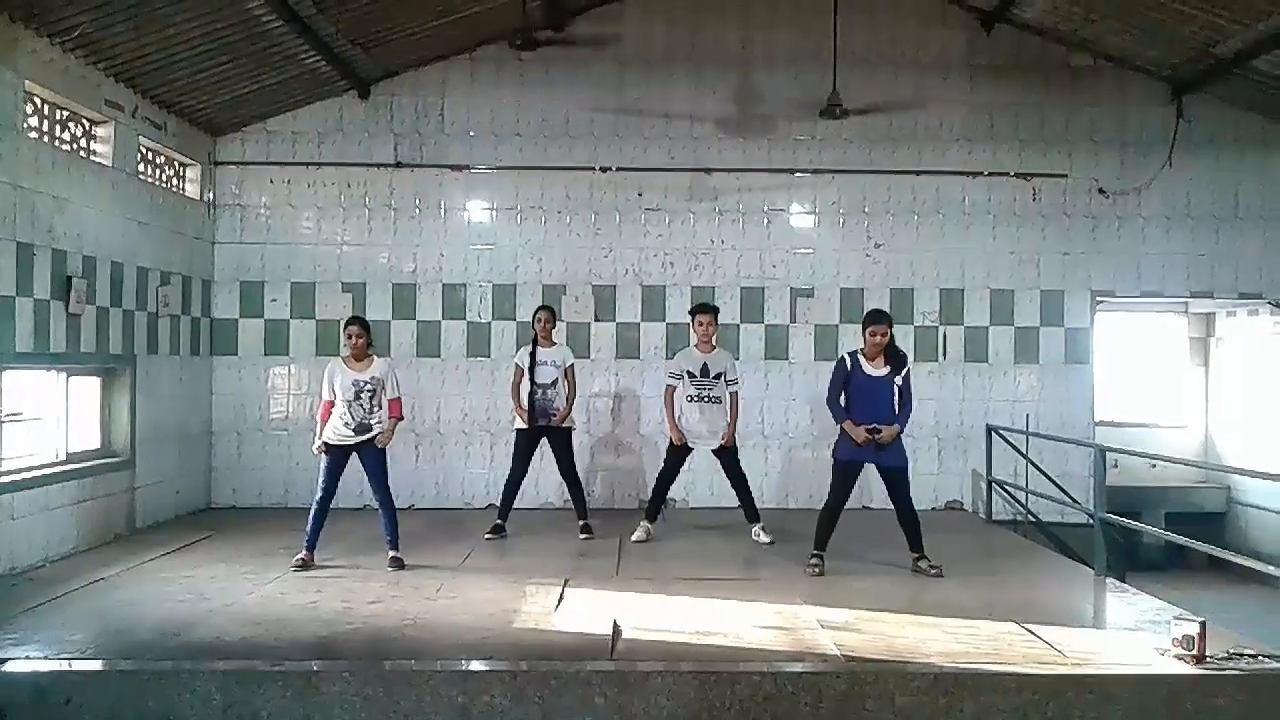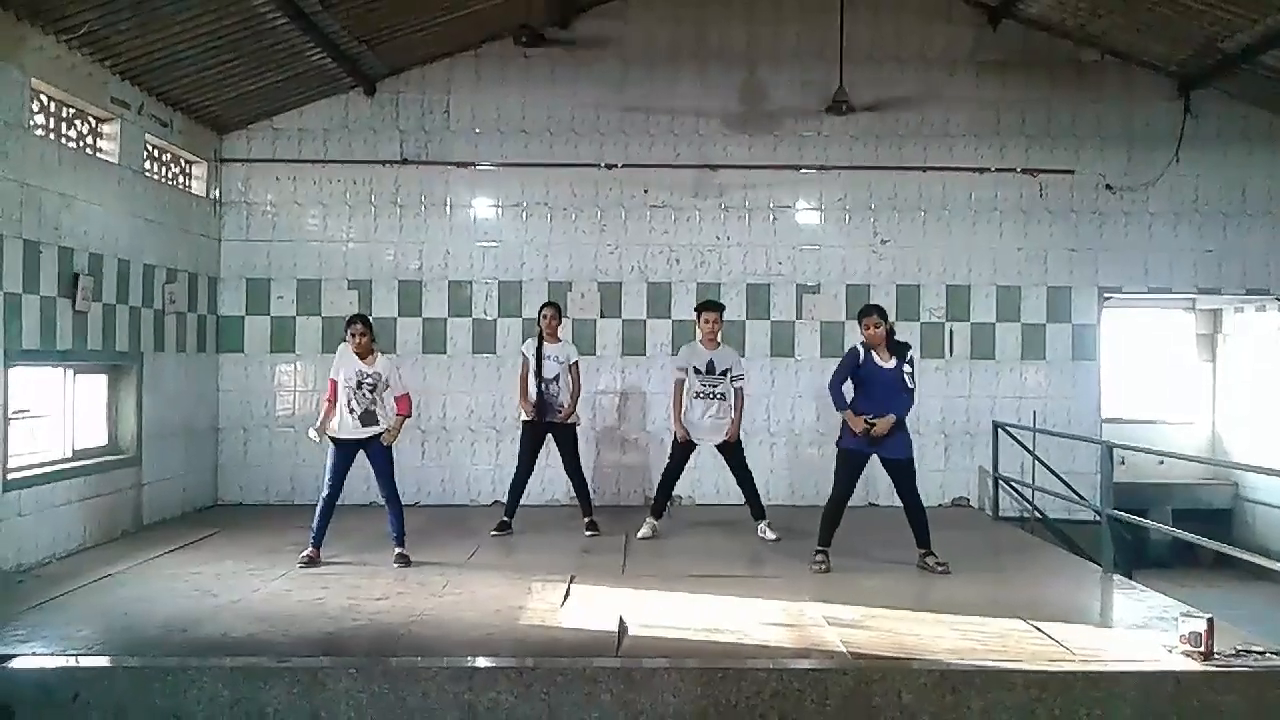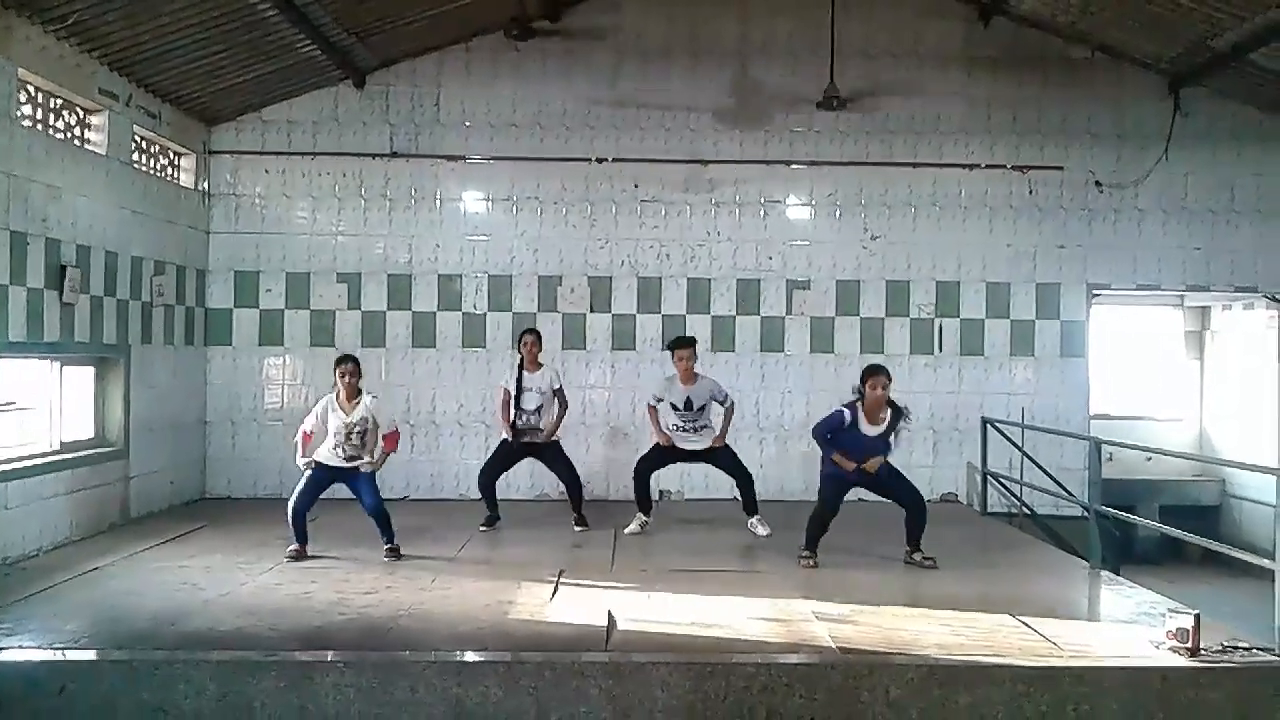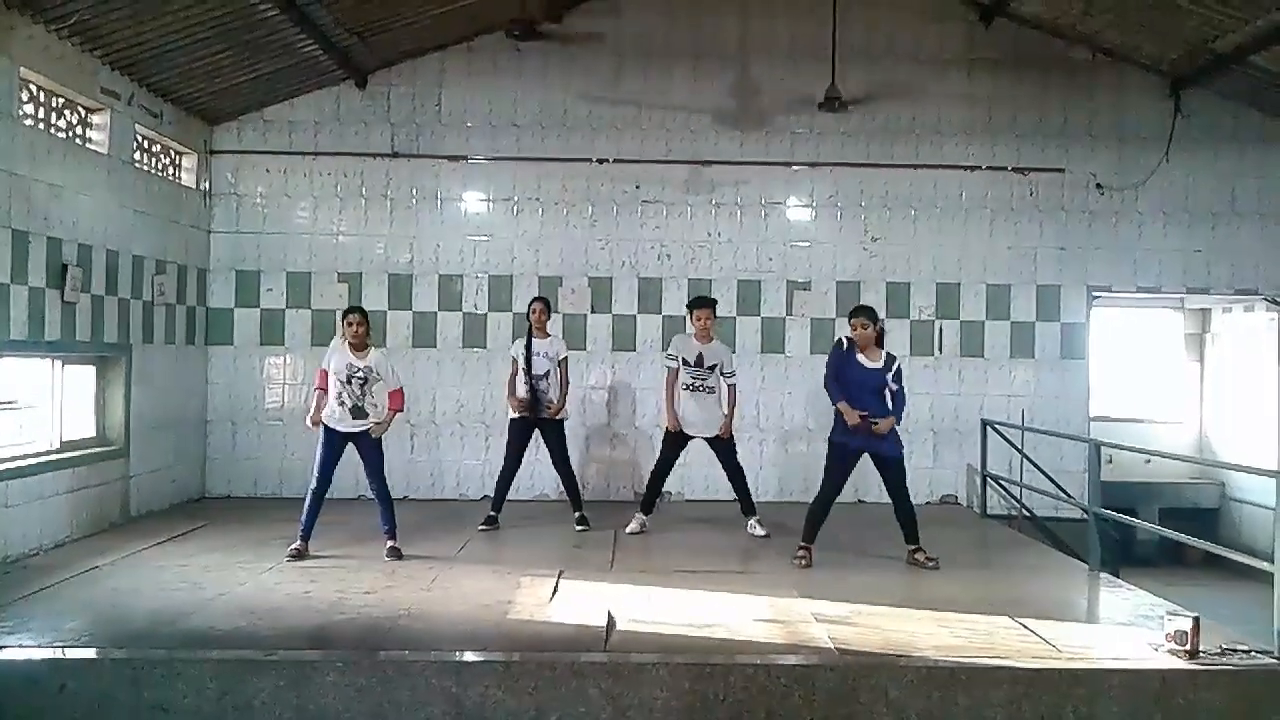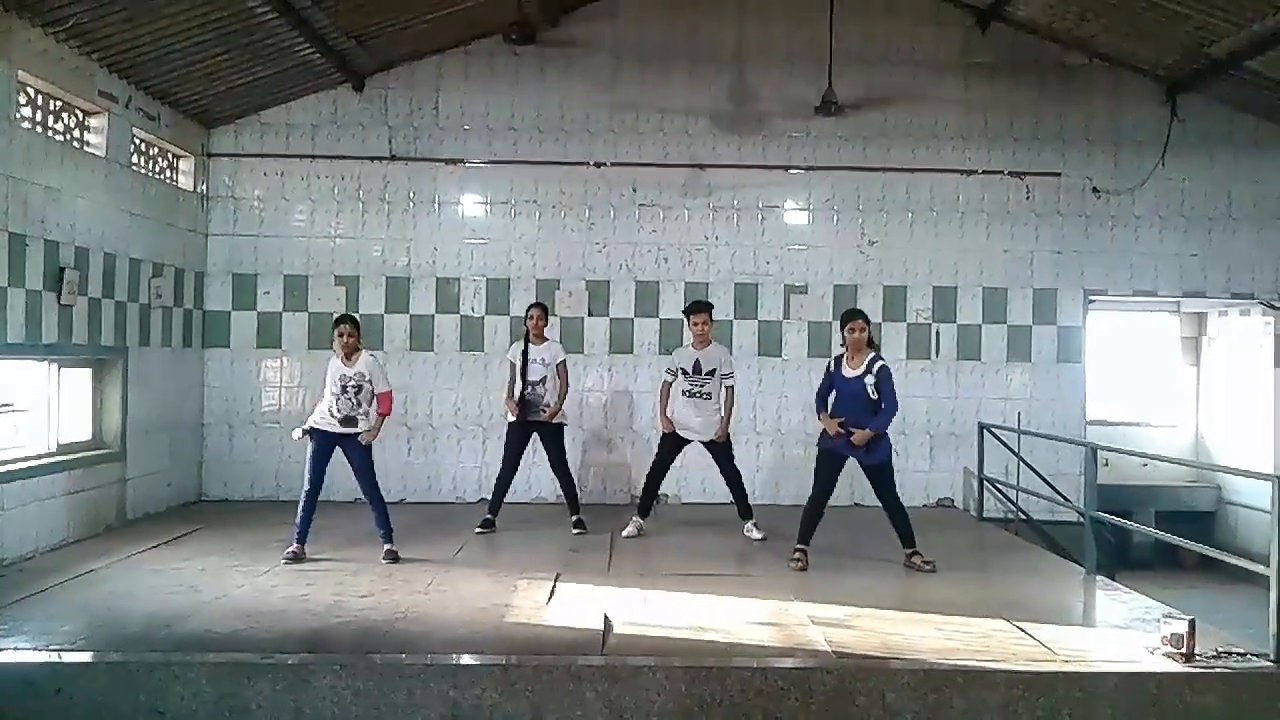
dt=1s
person 1, frame 1
left shoulder: (899, 364)
right shoulder: (850, 362)
left elbow: (906, 404)
right elbow: (832, 399)
left wrist: (895, 429)
right wrist: (850, 428)
left hip: (889, 442)
right hip: (852, 441)
left knee: (903, 502)
right knee: (836, 500)
left ankle: (918, 557)
right ankle: (817, 554)
person 1, frame 2
left shoulder: (904, 354)
right shoulder: (858, 352)
left elbow: (908, 397)
right elbow: (835, 384)
left wrist: (890, 420)
right wrist: (850, 417)
left hip: (894, 434)
right hip: (856, 435)
left knee: (910, 495)
right knee: (840, 494)
left ankle: (925, 553)
right ankle: (821, 551)
person 1, frame 3
left shoulder: (895, 415)
right shoulder: (847, 414)
right elbow: (818, 432)
left wrist: (879, 459)
right wrist: (838, 459)
left hip: (874, 469)
right hip: (839, 469)
left knee: (916, 503)
right knee: (826, 509)
left ankle: (913, 550)
right ankle: (809, 549)
person 1, frame 4
left shoulder: (891, 362)
right shoulder: (842, 348)
left elbow: (899, 397)
right elbow: (830, 382)
left wrist: (892, 420)
right wrist: (845, 410)
left hip: (883, 435)
right hip: (847, 434)
left knee: (900, 493)
right knee: (828, 491)
left ankle: (914, 549)
right ankle: (805, 546)
person 1, frame 5
left shoulder: (878, 365)
right shoulder: (836, 363)
left elbow: (890, 405)
right elbow: (822, 395)
left wrist: (869, 432)
right wrist: (825, 419)
left hip: (871, 441)
right hip: (834, 437)
left knee: (889, 498)
right knee: (819, 494)
left ankle: (911, 552)
right ankle: (800, 549)
person 2, frame 1
left shoulder: (382, 366)
right shoulder: (334, 367)
left elbow: (394, 404)
right elbow: (326, 405)
left wrist: (389, 431)
right wrist: (318, 437)
left hip: (370, 439)
right hip: (337, 439)
left knee: (382, 494)
right knee: (323, 495)
left ankle: (394, 550)
right ankle: (307, 551)
person 2, frame 2
left shoulder: (385, 364)
right shoulder: (342, 353)
left elbow: (403, 400)
right elbow: (332, 391)
left wrist: (395, 430)
right wrist: (321, 423)
left hip: (376, 435)
right hip: (342, 435)
left knee: (389, 491)
right knee: (330, 491)
left ankle: (399, 547)
right ankle: (314, 548)
person 2, frame 3
left shoulder: (371, 404)
right shoulder: (326, 404)
left elbow: (392, 435)
right elbow: (306, 432)
left wrist: (377, 463)
right wrist: (302, 457)
left hip: (359, 467)
right hip: (326, 463)
left knee: (375, 507)
right knee: (296, 505)
left ankle: (390, 543)
right ankle: (300, 545)
person 2, frame 4
left shoulder: (379, 357)
right shoulder: (336, 346)
left elbow: (396, 394)
right elbow: (323, 376)
left wrist: (385, 423)
right wrist: (315, 410)
left hip: (366, 429)
right hip: (333, 426)
left knee: (378, 484)
right knee: (318, 484)
left ankle: (391, 540)
right ankle: (302, 541)
person 2, frame 5
left shoulder: (370, 362)
right shoulder: (333, 362)
left elbow: (385, 397)
left wrist: (374, 428)
right wrist: (305, 424)
left hip: (355, 434)
right hip: (322, 430)
left knee: (370, 488)
right knee: (311, 487)
left ankle: (388, 543)
right ankle: (298, 544)
person 3, frame 1
left shoulder: (726, 359)
right shoulder: (682, 358)
left elbow: (733, 395)
right elbow: (669, 393)
left wrist: (732, 429)
right wrist: (672, 427)
left hip: (719, 432)
right hip: (686, 431)
left knee: (737, 478)
right knee: (666, 475)
left ankle: (756, 526)
right ankle: (647, 523)
person 3, frame 2
left shoulder: (731, 355)
right shoulder: (688, 351)
left elbow: (738, 390)
right elbow: (679, 387)
left wrist: (736, 424)
right wrist: (678, 422)
left hip: (723, 428)
right hip: (690, 426)
left knee: (743, 473)
right knee: (671, 472)
left ankle: (762, 522)
right ankle: (653, 519)
person 3, frame 3
left shoulder: (710, 385)
right shoulder: (667, 385)
left elbow: (729, 404)
right elbow: (651, 405)
left wrist: (723, 433)
right wrist: (659, 432)
left hip: (708, 443)
right hip: (675, 443)
left knee: (743, 475)
right knee: (641, 469)
left ankle: (754, 518)
right ankle: (643, 516)
person 3, frame 4
left shoulder: (722, 351)
right shoulder: (679, 342)
left elbow: (731, 387)
right elbow: (671, 379)
left wrist: (729, 420)
right wrist: (670, 414)
left hip: (715, 423)
right hip: (682, 421)
left knee: (734, 469)
right knee: (662, 467)
left ankle: (752, 518)
right ankle: (642, 515)
person 3, frame 5
left shoulder: (721, 353)
right shoulder: (679, 354)
left elbow: (729, 390)
right elbow: (666, 385)
left wrist: (725, 424)
right wrist: (663, 416)
left hip: (712, 427)
right hip: (678, 425)
left knee: (731, 472)
right knee: (657, 470)
left ankle: (749, 521)
right ankle: (639, 519)
person 4, frame 1
left shoulder: (564, 352)
right shoulder: (525, 352)
left elbow: (572, 386)
right elbow: (515, 385)
left wrist: (567, 410)
right wrist: (518, 409)
left hip: (558, 421)
right hip: (529, 421)
left knee: (569, 472)
right knee: (517, 472)
left ankle: (583, 521)
right ankle: (500, 522)
person 4, frame 2
left shoulder: (568, 348)
right shoulder: (531, 345)
left elbow: (576, 383)
right elbow: (523, 377)
left wrist: (572, 407)
right wrist: (523, 401)
left hip: (562, 417)
right hip: (535, 416)
left knee: (574, 468)
right knee: (523, 468)
left ankle: (588, 518)
right ankle: (507, 519)
person 4, frame 3
left shoulder: (550, 374)
right shoulder: (513, 374)
left elbow: (563, 403)
right elbow: (505, 402)
left wrist: (554, 428)
right wrist: (506, 426)
left hip: (544, 440)
right hip: (515, 439)
left knee: (571, 478)
right knee: (485, 476)
left ankle: (577, 514)
right ankle: (493, 513)
person 4, frame 4
left shoulder: (557, 344)
right shoulder: (520, 344)
left elbow: (564, 379)
right elbow: (513, 375)
left wrist: (561, 404)
right wrist: (511, 398)
left hip: (550, 413)
right hip: (522, 412)
left knee: (562, 463)
right knee: (510, 463)
left ankle: (578, 512)
right ankle: (493, 513)
person 4, frame 5
left shoulder: (555, 348)
right shoulder: (517, 348)
left elbow: (564, 382)
right elbow: (512, 380)
left wrist: (557, 407)
right wrist: (508, 401)
left hip: (549, 417)
right hip: (520, 416)
left knee: (560, 466)
right knee: (508, 466)
left ankle: (575, 515)
right ankle: (490, 516)
